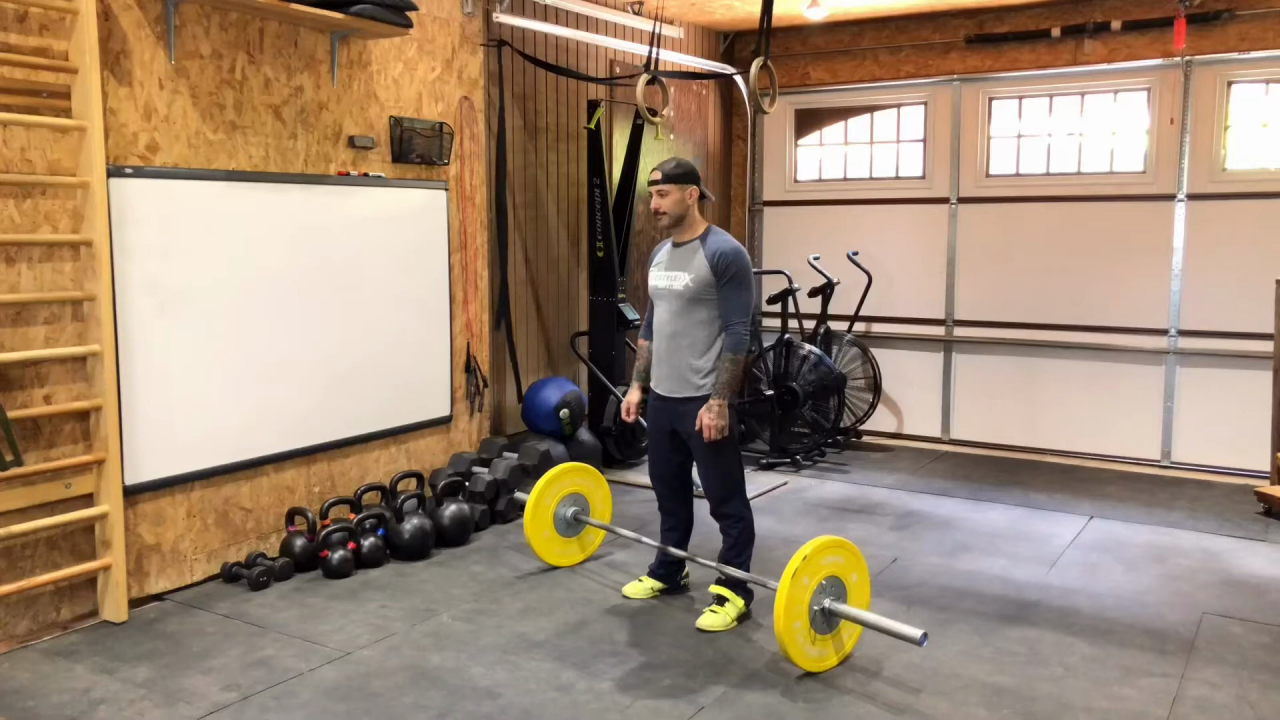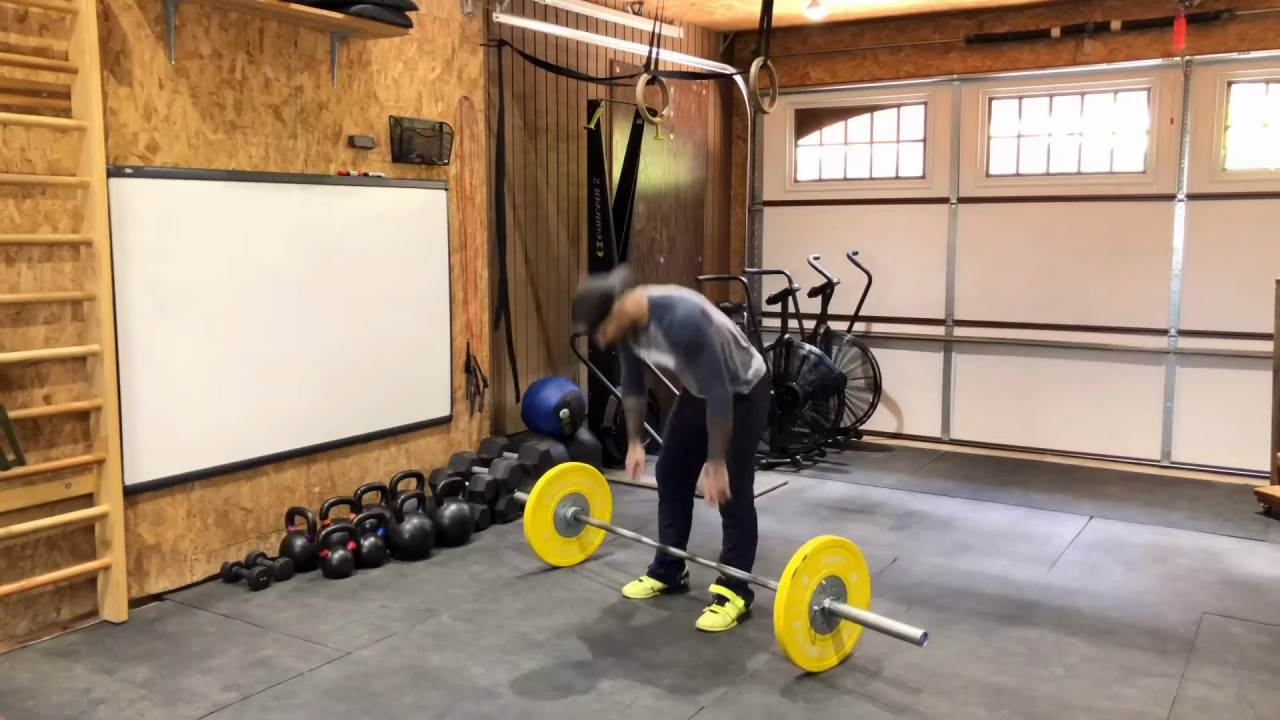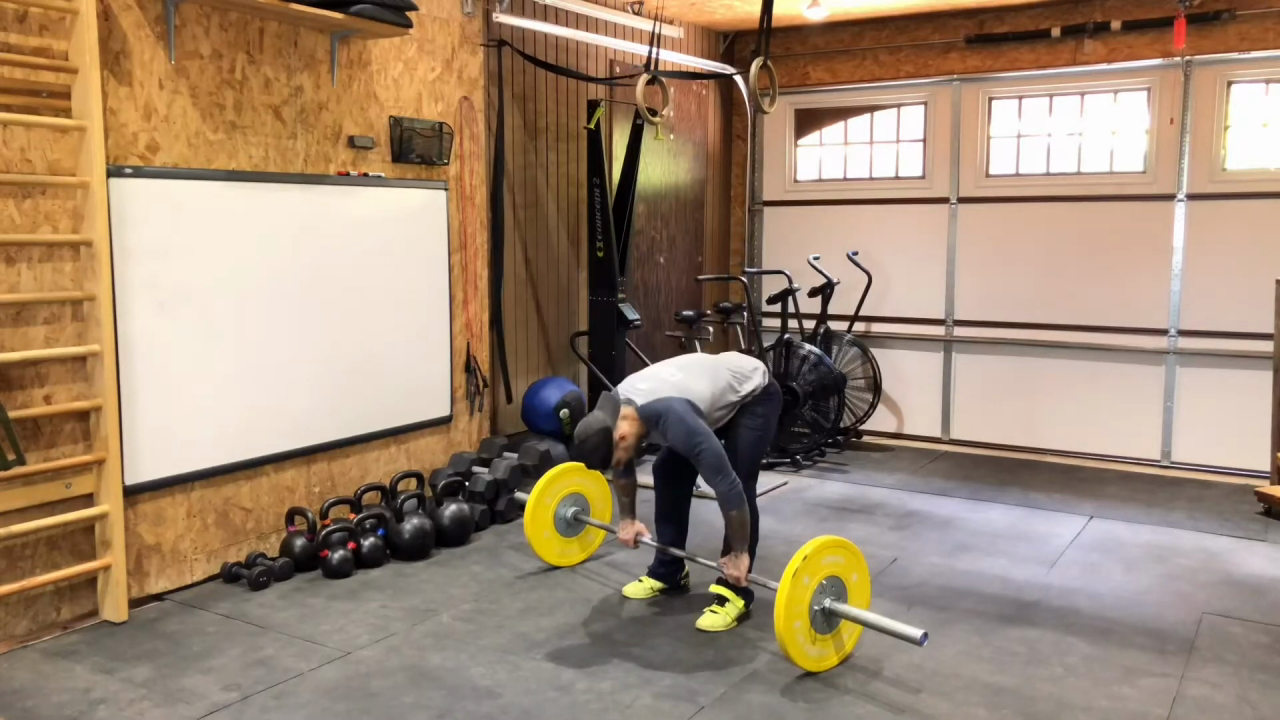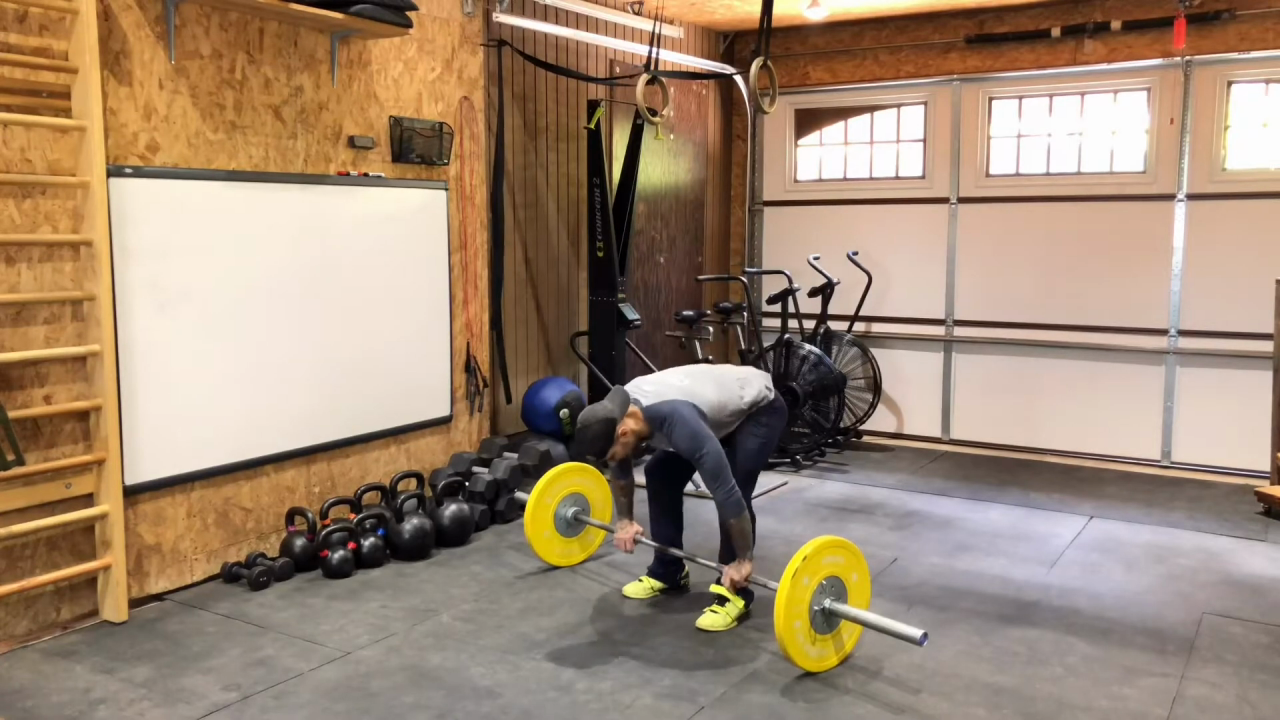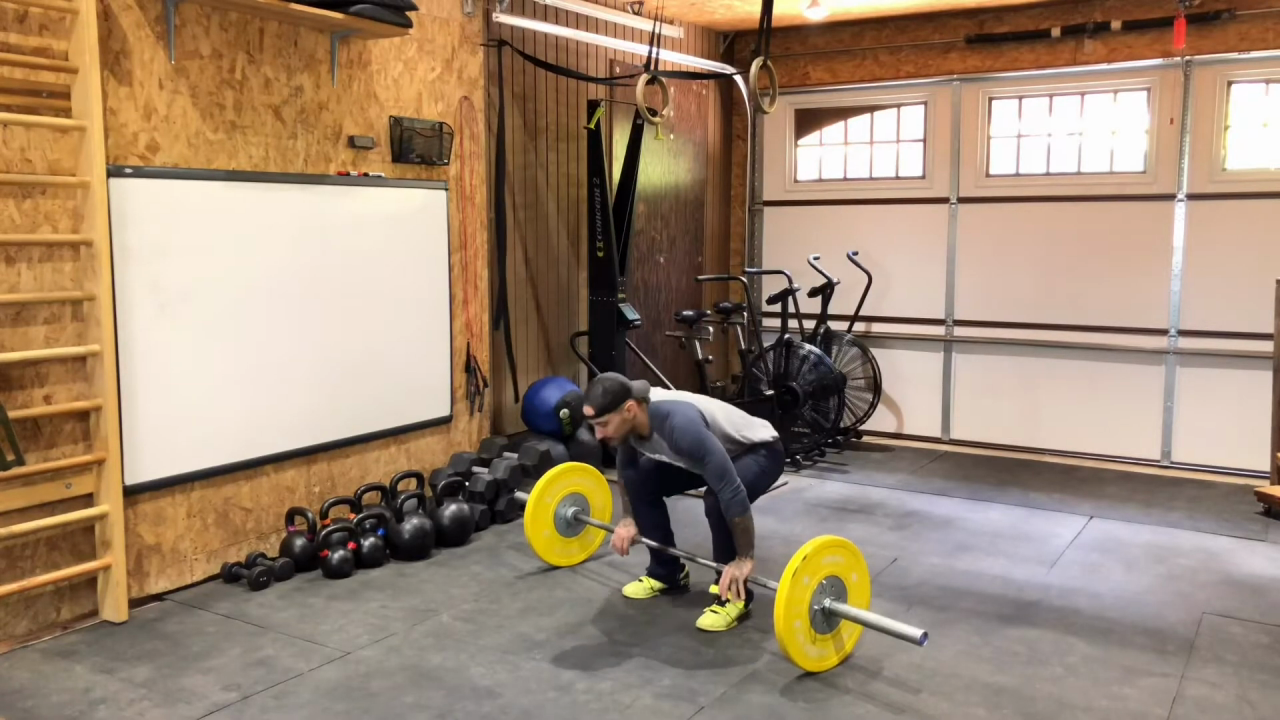
dt=0.5s
person 1, frame 1
left shoulder: (724, 253)
right shoulder: (660, 254)
left elbow: (737, 335)
left wrist: (719, 402)
right wrist: (637, 385)
left hip: (705, 401)
right hip: (663, 398)
left knee: (725, 499)
right knee: (669, 490)
left ankle: (734, 592)
right ankle: (669, 572)
person 1, frame 2
left shoulder: (682, 319)
right shoulder: (628, 324)
left elbow: (719, 394)
right elbow: (632, 383)
left wrist: (716, 464)
right wrist: (635, 442)
left hip: (743, 391)
right hip: (697, 393)
left knee: (732, 492)
right knee: (669, 474)
left ankle: (734, 592)
right ankle: (667, 572)
person 1, frame 3
left shoulder: (675, 420)
right shoulder: (615, 410)
left elbow: (726, 484)
right elbow: (623, 469)
left wrist: (740, 553)
right wrist: (627, 518)
left hip: (754, 396)
right hip: (716, 390)
left knee: (739, 482)
right knee: (668, 474)
left ankle: (735, 592)
right ankle: (669, 572)
person 1, frame 4
left shoulder: (678, 422)
right shoulder: (618, 412)
left elbow: (725, 490)
right elbow: (620, 469)
left wrist: (743, 559)
right wrist: (624, 519)
left hip: (758, 408)
right hip: (720, 403)
left knee: (735, 487)
right knee: (661, 474)
left ankle: (735, 593)
right ankle: (668, 571)
person 1, frame 5
left shoulder: (680, 424)
right shoulder: (628, 419)
left elbow: (731, 492)
right elbow: (627, 467)
left wrist: (744, 559)
right wrist: (628, 518)
left hip: (759, 451)
left knee: (717, 501)
right knee: (639, 481)
left ankle: (733, 594)
right ankle: (668, 572)
